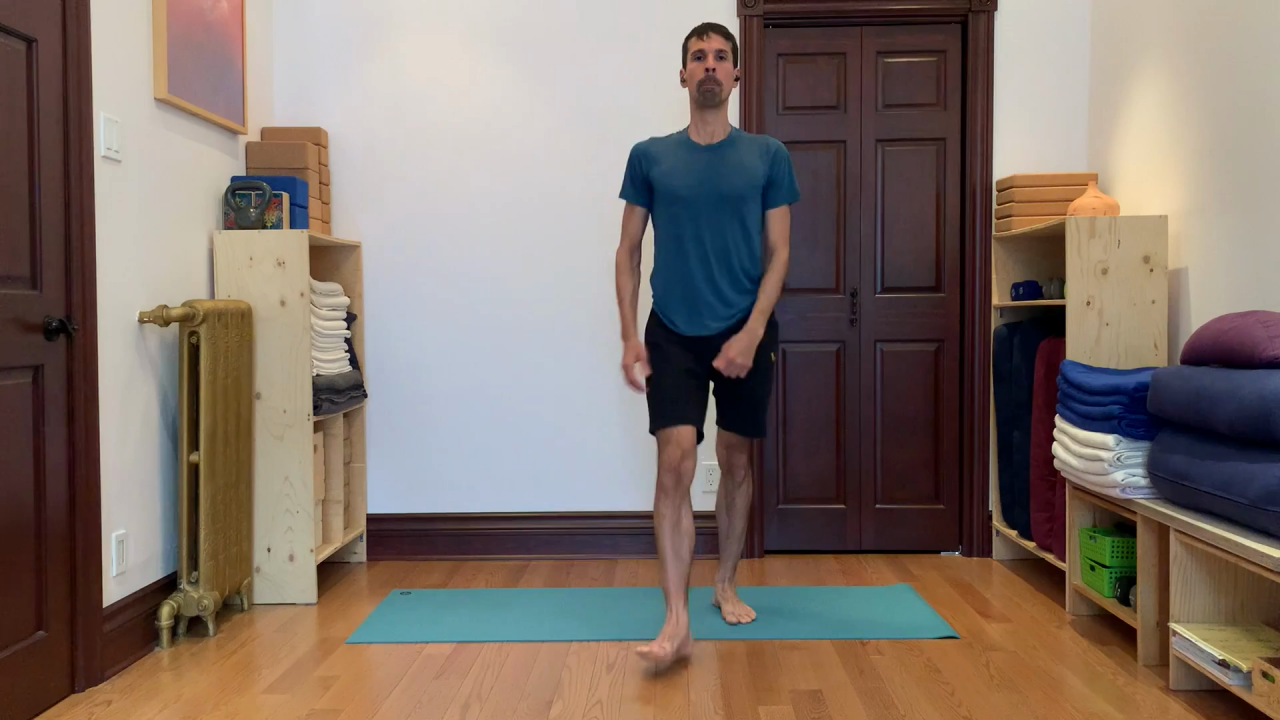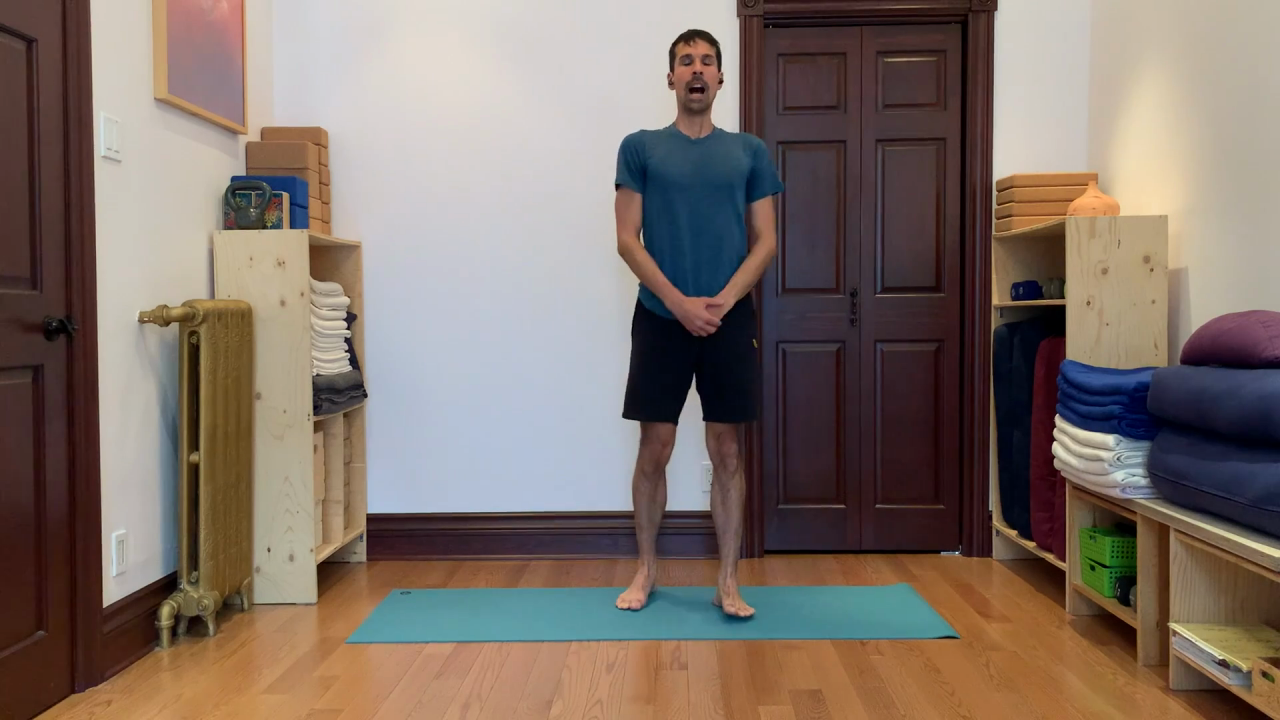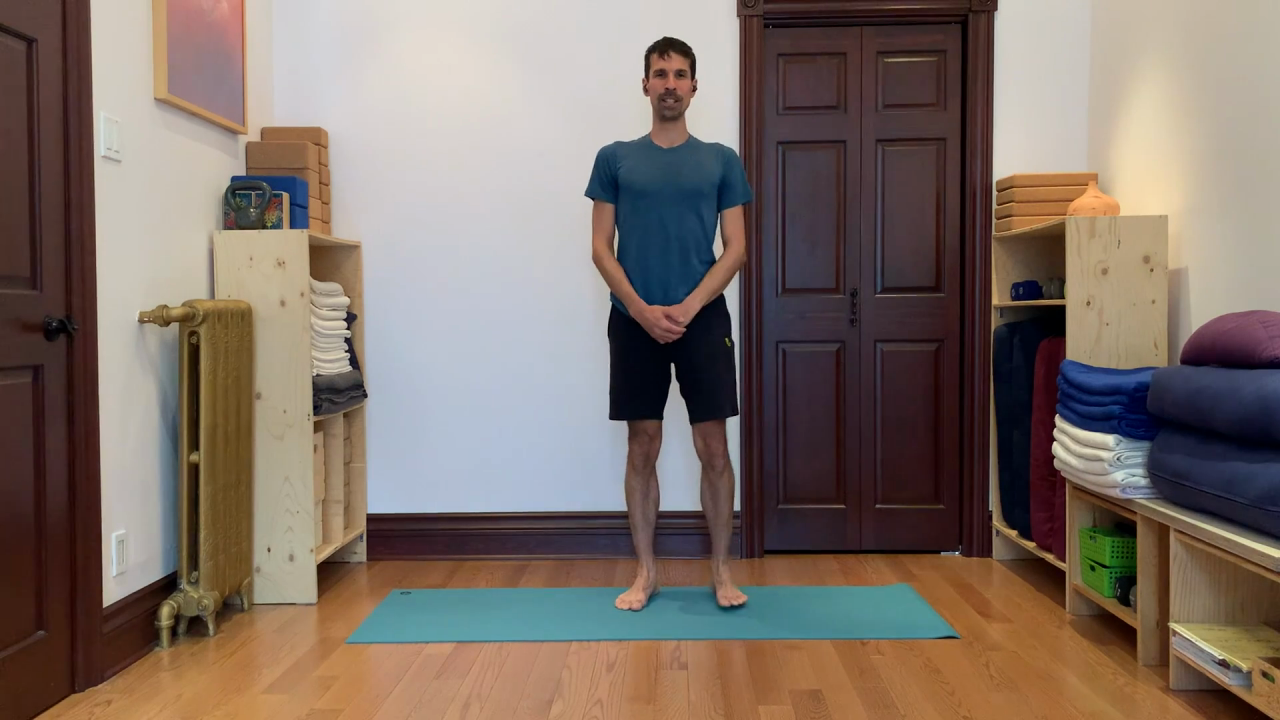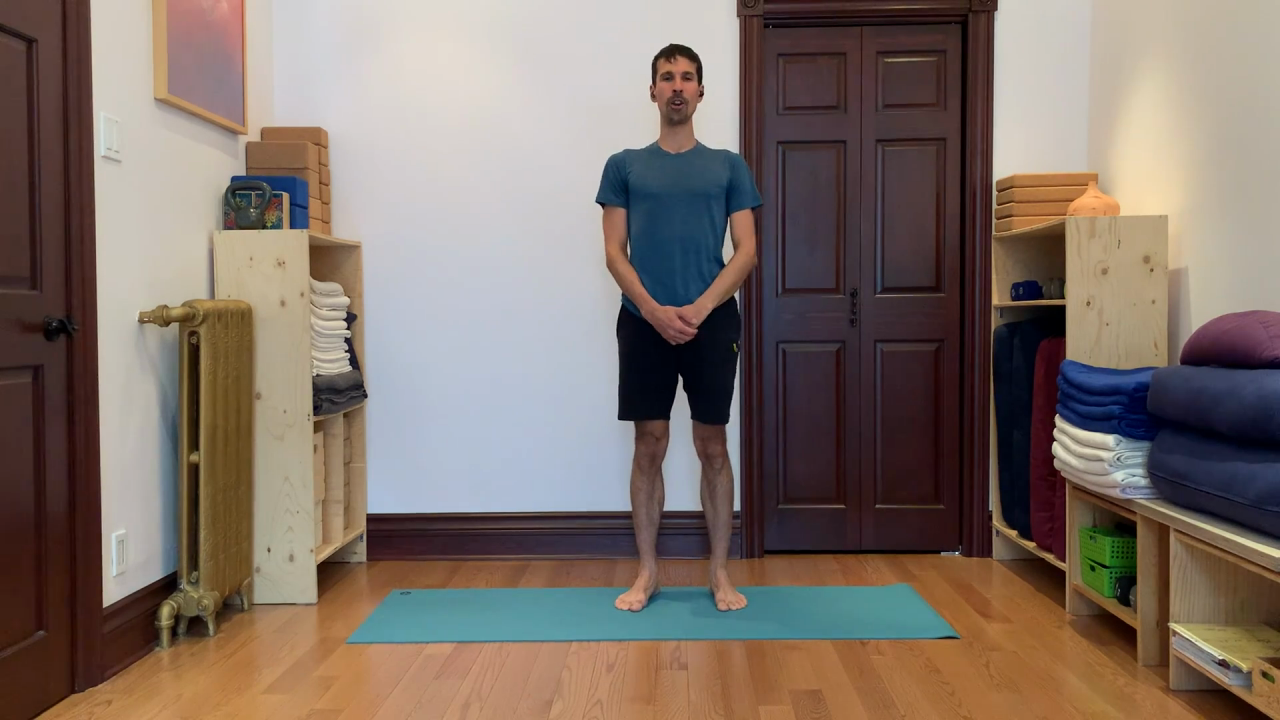
dt=0.4s
person 1, frame 1
left shoulder: (768, 155)
right shoulder: (650, 155)
left elbow: (779, 252)
right elbow: (627, 252)
left wrist: (751, 334)
right wrist: (630, 339)
left hip: (743, 335)
right hip: (673, 333)
left knee: (736, 462)
right knee: (675, 465)
left ankle: (726, 583)
right ankle: (676, 619)
person 1, frame 2
left shoulder: (748, 151)
right shoulder: (640, 147)
left elbow: (766, 242)
right elbow: (628, 240)
left wrist: (722, 302)
right wrist: (679, 301)
left hip: (730, 319)
right hip: (660, 318)
left knee: (726, 452)
right knee: (653, 450)
left ankle: (728, 580)
right ankle: (646, 569)
person 1, frame 3
left shoulder: (722, 161)
right shoulder: (615, 158)
left elbow: (735, 250)
right elbow: (602, 248)
left wrist: (688, 308)
right wrist: (641, 310)
left hip: (704, 319)
right hip: (635, 321)
left knee: (713, 447)
right knee: (642, 448)
left ankle: (721, 569)
right ankle: (646, 571)
person 1, frame 4
left shoulder: (728, 166)
right shoulder: (624, 165)
left elbow: (746, 252)
right elbow: (614, 252)
left wrist: (699, 309)
right wrist: (654, 310)
left hip: (712, 321)
right hip: (644, 321)
left knee: (713, 447)
right knee: (649, 447)
left ankle: (719, 571)
right ankle: (647, 571)
